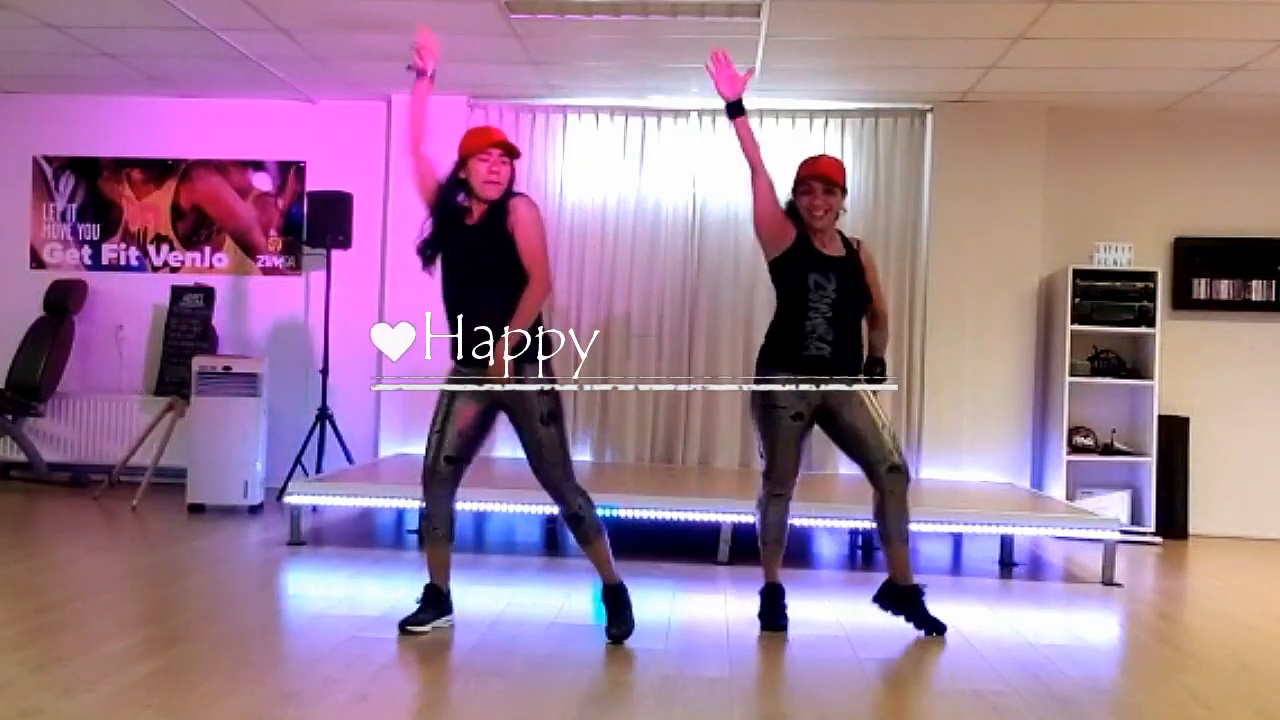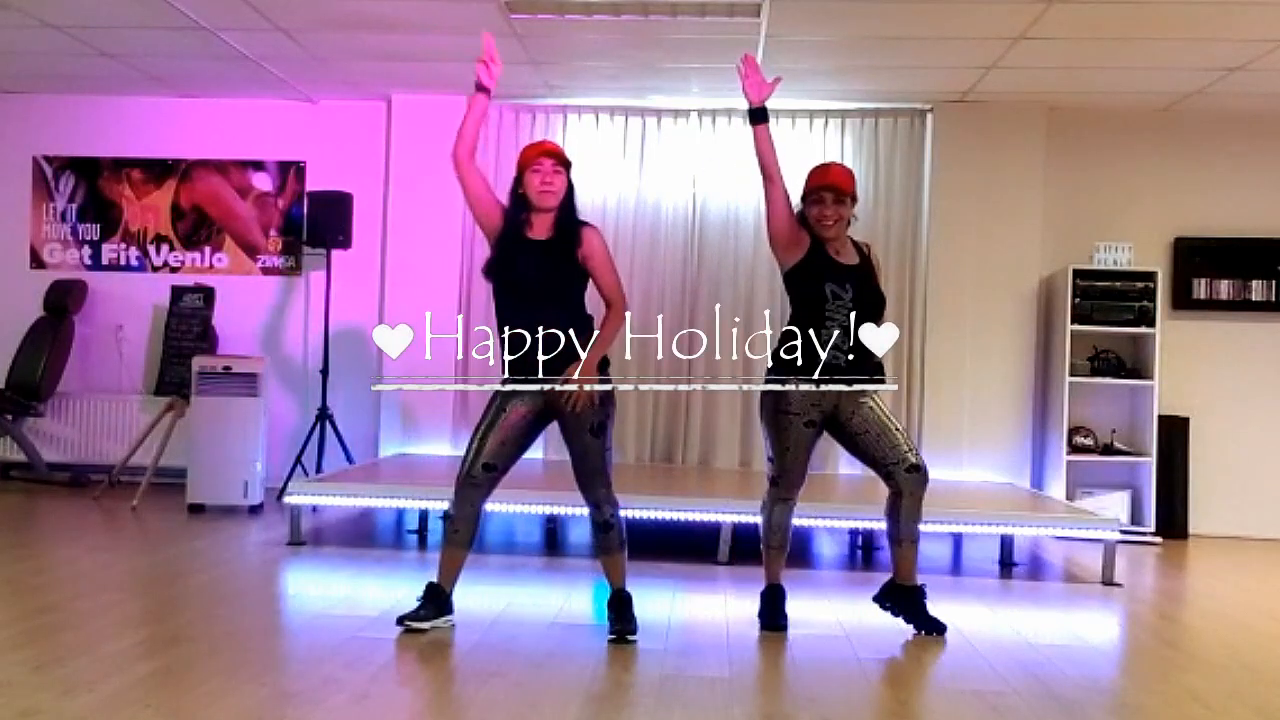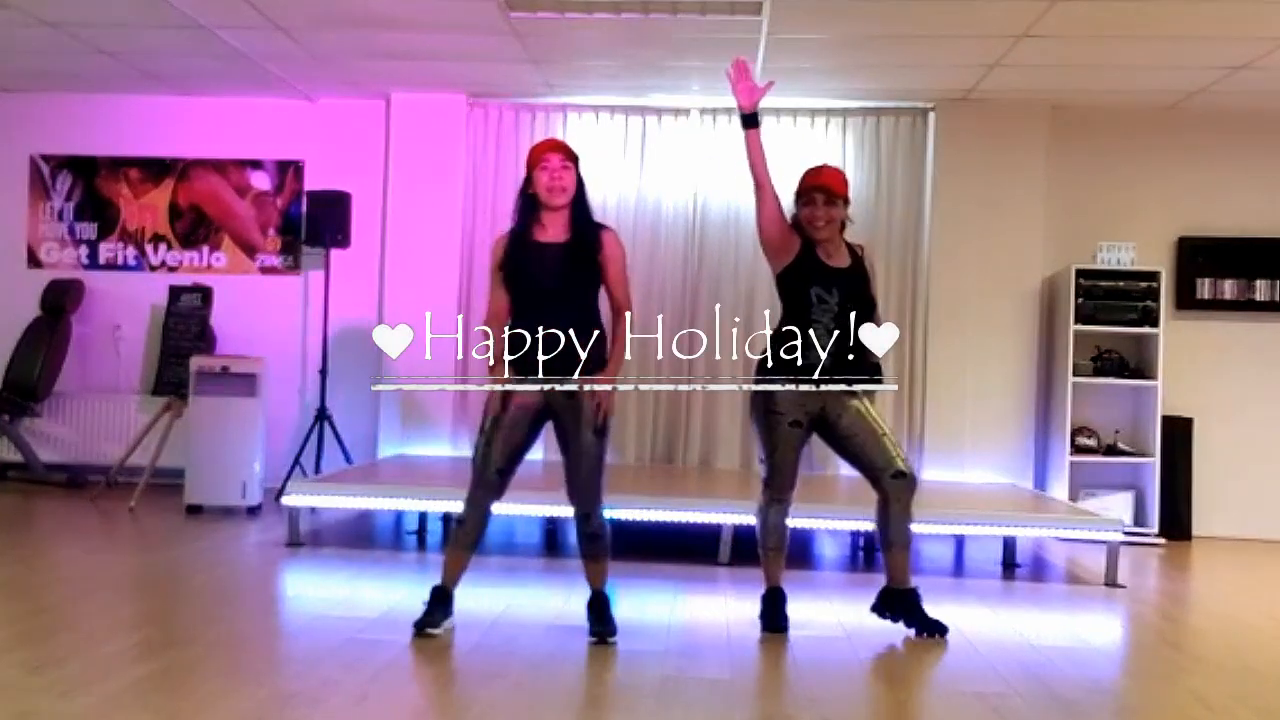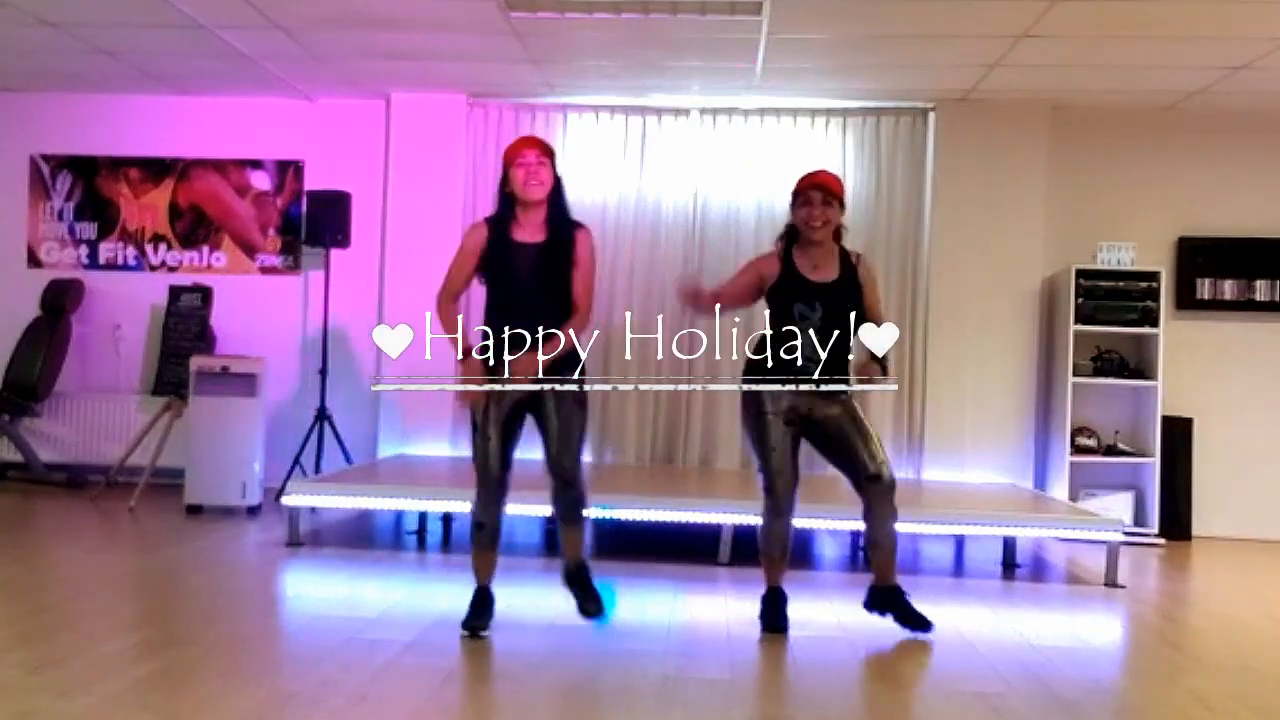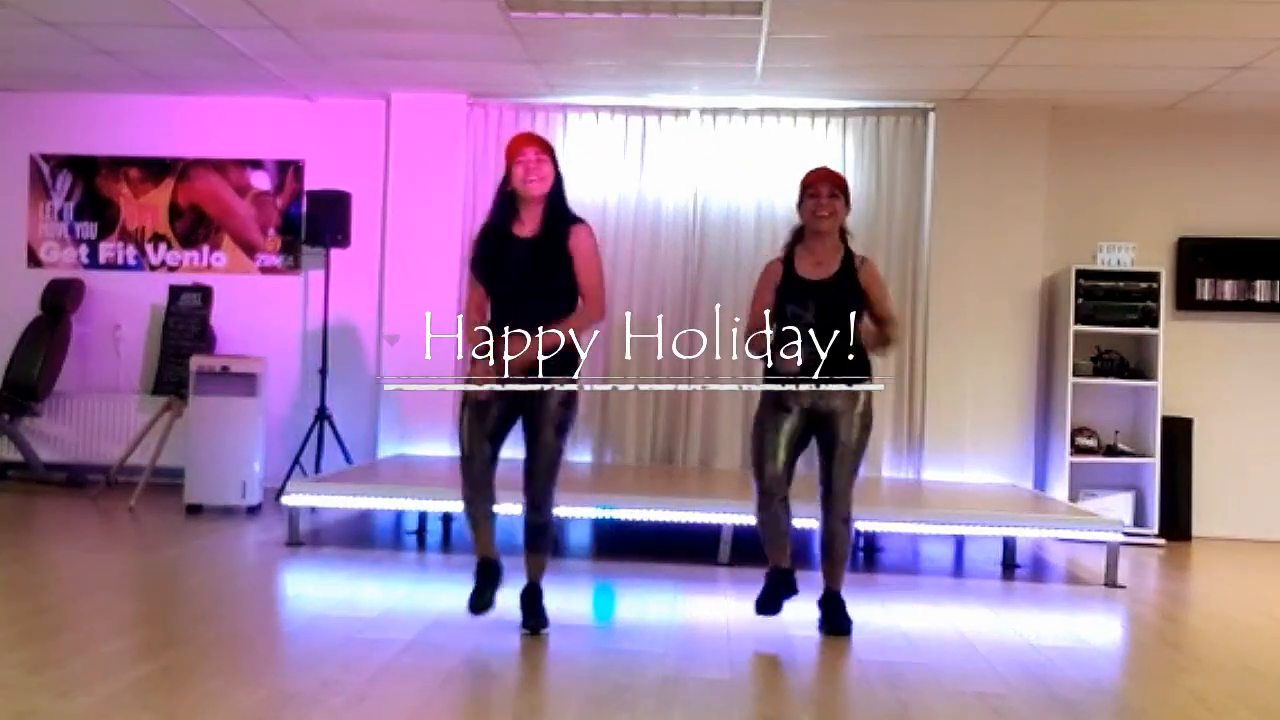
dt=0.5s
person 1, frame 1
left shoulder: (516, 211)
right shoulder: (447, 215)
left elbow: (540, 284)
right elbow: (416, 146)
left wrist: (508, 349)
right wrist: (421, 75)
left hip: (525, 372)
right hip: (470, 373)
left knee: (561, 486)
right knee: (436, 480)
left ankle: (613, 591)
right ankle: (437, 599)
person 1, frame 2
left shoulder: (582, 236)
right shoulder: (503, 230)
left elbow: (617, 306)
right elbow: (462, 159)
left wrist: (591, 362)
right wrist: (484, 91)
left hip: (580, 380)
right hip: (521, 384)
left knee: (597, 494)
right knee: (470, 483)
left ankle: (619, 601)
right ankle: (440, 599)
person 1, frame 3
left shoulder: (602, 241)
right shoulder: (511, 243)
left elbow: (621, 311)
right elbow: (498, 316)
left wrist: (611, 374)
right wrist: (500, 376)
left hip: (585, 384)
right hip: (525, 380)
left knee: (586, 500)
right knee: (483, 487)
left ankle: (598, 601)
right ankle: (443, 596)
person 1, frame 4
left shoulder: (576, 237)
right shoulder: (484, 235)
left elbow: (582, 316)
right elbow: (448, 299)
left wrist: (541, 356)
right wrist: (466, 358)
left hip: (558, 372)
right hip: (497, 376)
left knee: (567, 474)
right knee: (490, 487)
left ankle: (576, 569)
right ankle: (482, 595)
person 1, frame 5
left shoulder: (575, 233)
right shoulder: (492, 233)
left elbow: (595, 309)
right elbow: (475, 299)
left wrist: (542, 339)
right wrist: (476, 347)
left hip: (553, 373)
right hip: (494, 372)
left knee: (540, 491)
right knee: (475, 474)
left ankle: (534, 592)
right ankle: (487, 563)
person 2, frame 1
left shoulder: (858, 252)
right shoulder: (783, 237)
left elbow: (877, 315)
right elbow: (756, 170)
left wrist: (876, 369)
right wrist: (734, 105)
left hip: (844, 384)
right hip: (786, 381)
left knee: (892, 472)
right knee: (779, 484)
left ankle: (901, 589)
right ankle: (772, 589)
person 2, frame 2
left shoulder: (866, 256)
right shoulder: (795, 247)
right elbow: (771, 178)
left wrist: (872, 373)
right wrist: (758, 111)
left hip: (854, 391)
right hip: (796, 387)
left knee: (910, 474)
right knee: (784, 488)
left ankle: (903, 588)
right ankle: (773, 592)
person 2, frame 3
left shoulder: (860, 258)
right shoulder: (787, 249)
left elbow: (872, 324)
right elbow: (761, 183)
left wrist: (870, 375)
right wrist: (749, 115)
left hip: (843, 392)
right hip: (785, 388)
left knee: (897, 480)
right knee: (778, 492)
left ankle: (899, 594)
right ankle: (773, 596)
person 2, frame 4
left shoulder: (857, 268)
right shoulder: (772, 266)
left elbow: (875, 327)
right elbow: (718, 301)
left wrist: (876, 362)
right wrist: (697, 297)
left hip: (830, 395)
right hip: (772, 390)
left knee: (879, 482)
right knee: (780, 498)
left ankle: (887, 589)
right ankle: (774, 596)
person 2, frame 5
left shoulder: (861, 268)
right shoulder: (778, 268)
left elbow: (890, 328)
right elbow: (753, 327)
left wrist: (873, 336)
right wrist: (775, 353)
left hip: (846, 391)
right hip: (787, 387)
left knee: (836, 497)
right knee: (770, 482)
left ankle: (833, 598)
right ankle: (779, 573)
